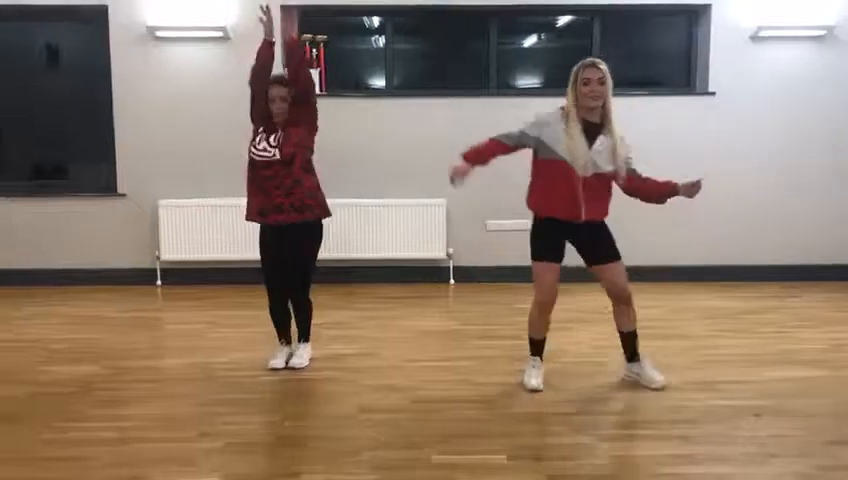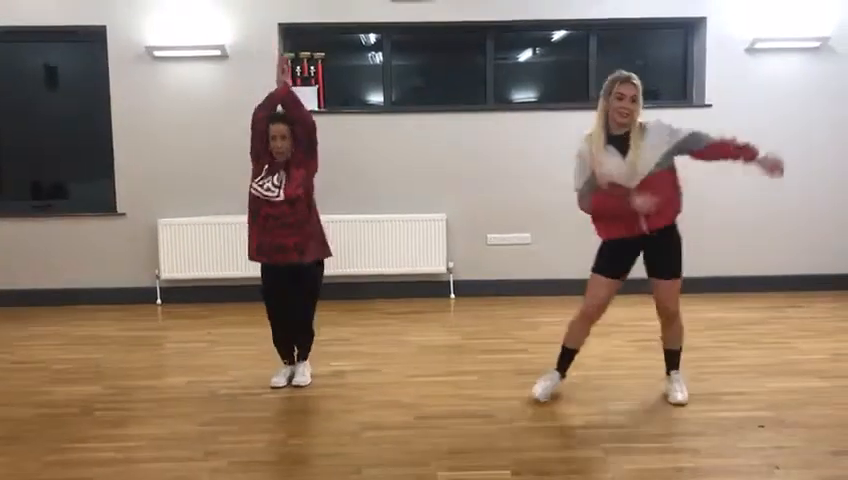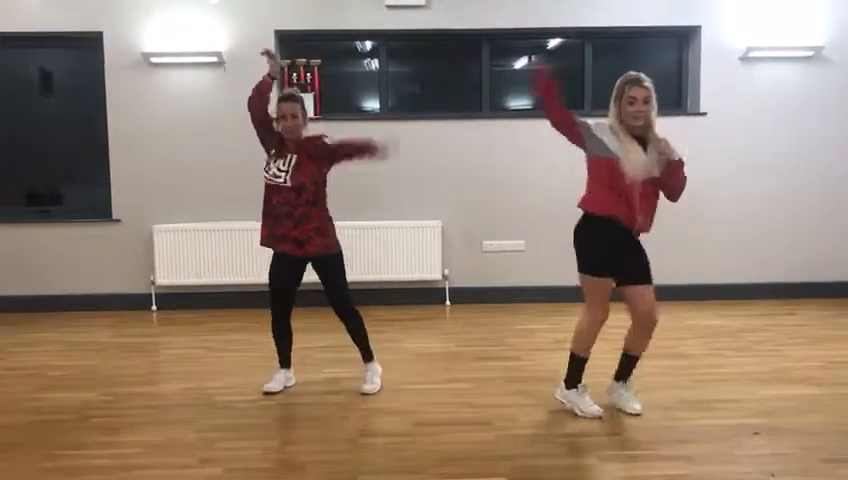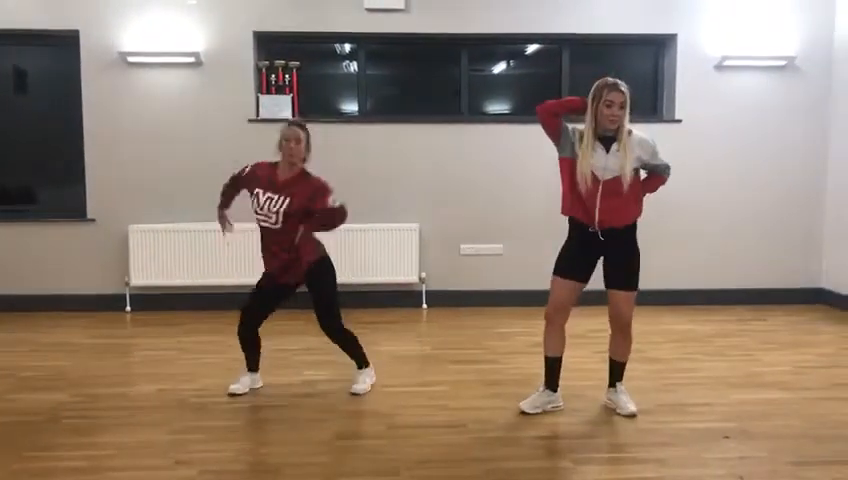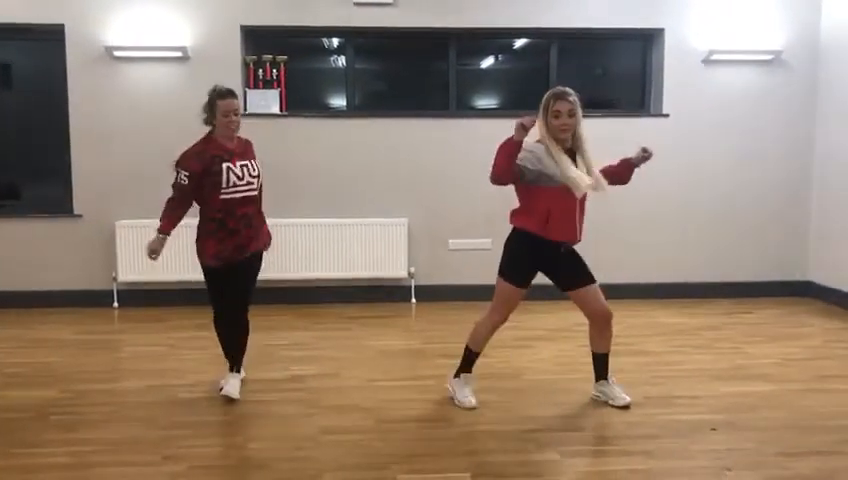
dt=1s
person 1, frame 1
left shoulder: (613, 137)
right shoulder: (550, 123)
left elbow: (631, 182)
right elbow: (507, 141)
left wrist: (674, 189)
right wrist: (470, 161)
left hip: (592, 224)
right hip: (550, 222)
left knee: (622, 293)
right knee: (545, 300)
left ankle: (634, 363)
right ankle: (535, 361)
person 1, frame 2
left shoulder: (658, 134)
right shoulder: (589, 148)
left elbow: (704, 144)
right elbow: (586, 201)
left wrist: (753, 156)
right wrist: (629, 201)
left hip: (662, 233)
right hip: (618, 238)
left knee: (669, 311)
right knee: (590, 310)
left ankle: (673, 375)
right ankle: (557, 373)
person 1, frame 3
left shoulder: (658, 146)
right shoulder: (602, 136)
left elbow: (675, 192)
right elbow: (560, 116)
left wrist: (671, 160)
right wrist: (544, 79)
left hip: (628, 237)
right hip: (597, 231)
left knee: (647, 315)
right knee: (596, 312)
left ankle: (620, 384)
right ankle: (571, 387)
person 1, frame 4
left shoulder: (638, 145)
right shoulder: (573, 140)
left elbow: (662, 172)
right elbow: (545, 110)
left wrist: (636, 195)
right wrist: (584, 104)
left hip: (622, 239)
right hip: (581, 235)
left knee: (622, 322)
right knee: (554, 315)
left ankle: (616, 389)
right ankle: (550, 391)
person 1, frame 5
left shoulder: (578, 156)
right shoulder: (537, 154)
left elbow: (599, 178)
right elbow: (499, 176)
left wrist: (631, 163)
right wrist: (516, 138)
left hip: (562, 249)
right hip: (528, 245)
left knee: (602, 315)
right knee: (497, 315)
left ankle: (603, 383)
right ankle: (461, 378)
person 2, frame 1
left shoulder: (303, 124)
right shoulder: (262, 124)
left elbow: (303, 84)
right elbow: (257, 84)
left wrist: (291, 40)
right wrist: (268, 39)
left hip: (302, 222)
right hip: (269, 222)
left knee: (298, 289)
right knee: (275, 290)
left ankle: (303, 344)
right ankle: (283, 344)
person 2, frame 2
left shoulder: (304, 164)
right shoulder: (261, 163)
left elbow: (306, 125)
right elbow: (258, 121)
left wrist: (287, 88)
right wrist: (277, 90)
left hip: (305, 259)
right hip: (271, 259)
left knee: (302, 320)
right knee: (278, 321)
left ankle: (303, 362)
right ankle: (287, 363)
person 2, frame 3
left shoulder: (318, 149)
right shoulder: (274, 146)
left elbow: (343, 147)
right elbow: (255, 109)
left wrist: (370, 147)
right wrist: (271, 76)
left hip: (320, 244)
right hip: (285, 246)
left knee: (343, 305)
right knee: (279, 310)
left ankle: (371, 366)
right ankle: (285, 371)
person 2, frame 4
left shoulder: (311, 186)
right shoulder: (258, 173)
left elbow: (336, 217)
right elbow: (235, 182)
left wrist: (306, 229)
right wrist: (222, 209)
left hip: (312, 264)
right hip: (277, 266)
left knee: (331, 326)
right knee: (247, 320)
left ankle: (365, 370)
right ankle: (252, 375)
person 2, frame 5
left shoulder: (246, 147)
right shoulder: (197, 155)
right elbow: (181, 198)
right wrist: (162, 234)
left hip: (251, 243)
right hip: (215, 246)
left knee: (239, 309)
right knee: (223, 310)
left ankle: (234, 373)
right ankle: (234, 368)
